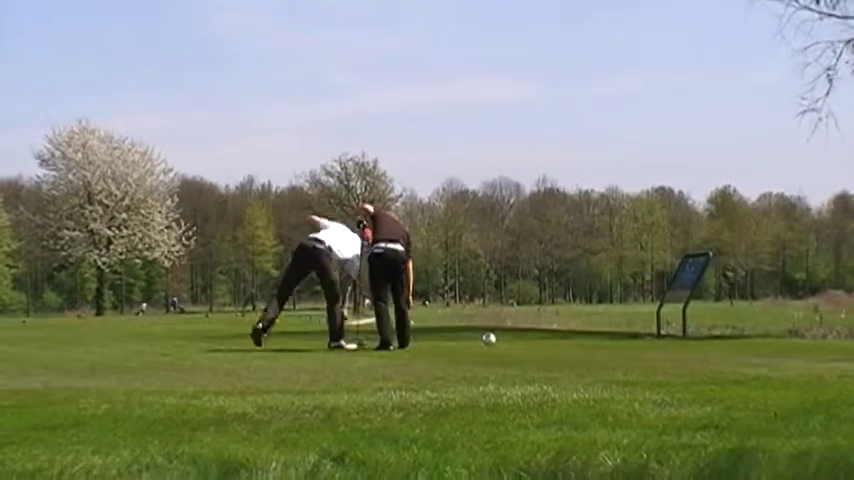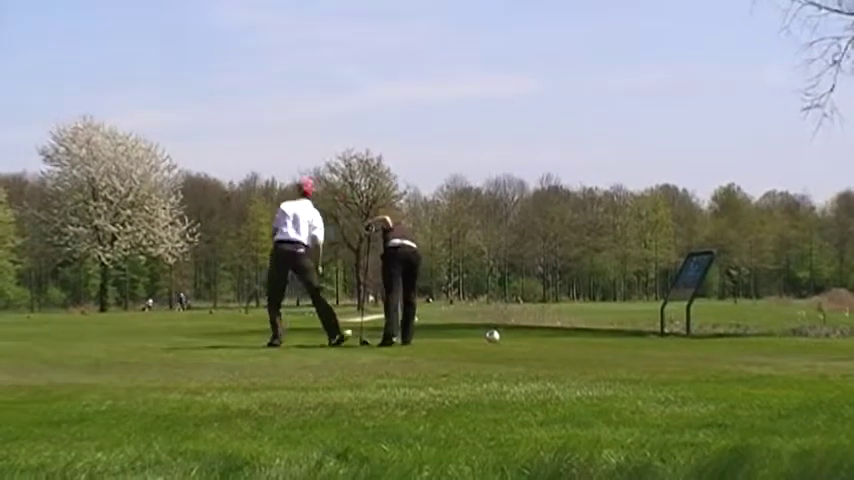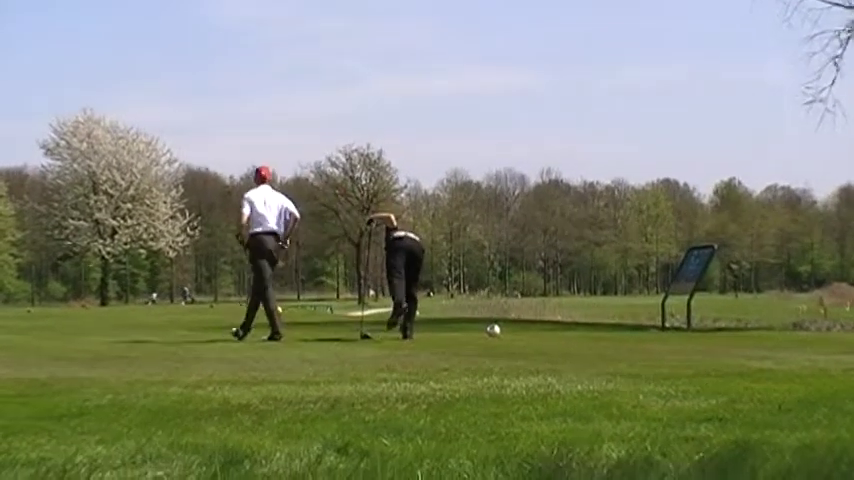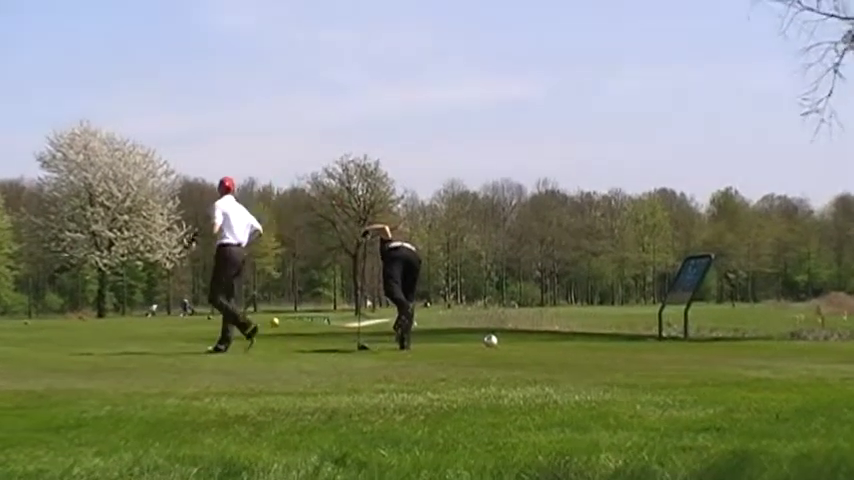
dt=0.4s
person 1, frame 1
left shoulder: (338, 227)
right shoulder: (357, 248)
left elbow: (312, 219)
right elbow: (350, 277)
left hip: (305, 247)
right hip: (324, 254)
left knee: (284, 288)
right knee: (334, 297)
left ankle: (263, 324)
right ankle: (336, 340)
person 1, frame 2
left shoulder: (284, 206)
right shoulder: (314, 213)
left elbow: (274, 232)
right elbow: (319, 241)
right wrist: (319, 263)
left hip: (280, 249)
right hip: (301, 251)
left knee: (274, 294)
right knee: (315, 292)
left ankle: (276, 337)
right ankle: (334, 334)
person 1, frame 3
left shoulder: (250, 195)
right shoulder: (280, 197)
left elbow: (244, 221)
right elbow: (296, 216)
left wrist: (242, 236)
right wrist: (286, 235)
left hip: (258, 241)
right hip: (274, 241)
left knee: (265, 287)
right knee: (259, 286)
left ankle: (277, 331)
right ankle: (244, 328)
person 1, frame 4
left shoulder: (220, 204)
right shoulder: (241, 208)
left elbow: (215, 230)
right elbow: (258, 230)
left hip: (226, 252)
right hip: (240, 252)
left knee: (216, 297)
right knee: (228, 297)
left ankle: (247, 325)
right ankle: (224, 342)
person 2, frame 1
left shoulder: (380, 216)
right shoulder: (404, 231)
left elbow: (366, 207)
right elbow: (410, 265)
left wrist: (363, 218)
right wrist: (409, 294)
left hip: (380, 253)
right hip: (399, 254)
left knee: (380, 300)
right knee: (401, 301)
left ankle: (386, 341)
right ankle: (404, 340)
person 2, frame 2
left shoulder: (390, 229)
left elbow: (386, 219)
left wrist: (371, 223)
left hip: (394, 250)
right hip: (413, 252)
left knee: (392, 292)
right knee: (410, 297)
left ankle: (390, 334)
right ankle: (407, 337)
person 2, frame 3
left shoulder: (393, 232)
left elbow: (390, 217)
left wrist: (373, 218)
left hip: (398, 243)
right hip: (417, 246)
left knee: (395, 278)
right knee: (412, 291)
left ankle: (400, 304)
right ankle: (408, 330)
person 2, frame 4
left shoulder: (387, 244)
left elbow: (385, 228)
left wrist: (367, 230)
left hip: (395, 254)
right hip: (414, 256)
left knee: (391, 287)
right knee: (409, 298)
left ankle: (405, 306)
right ankle: (405, 340)
